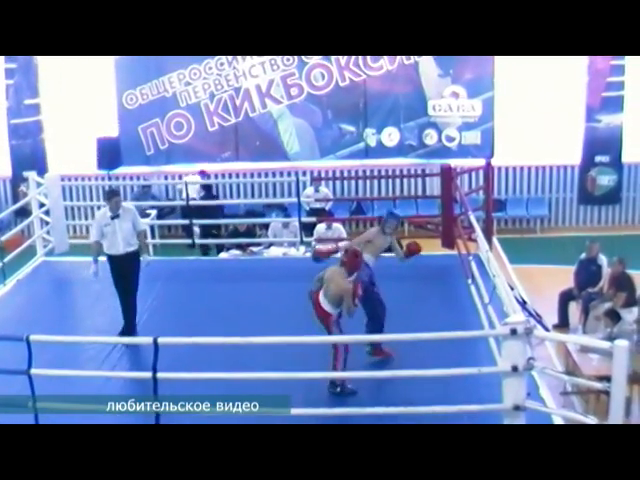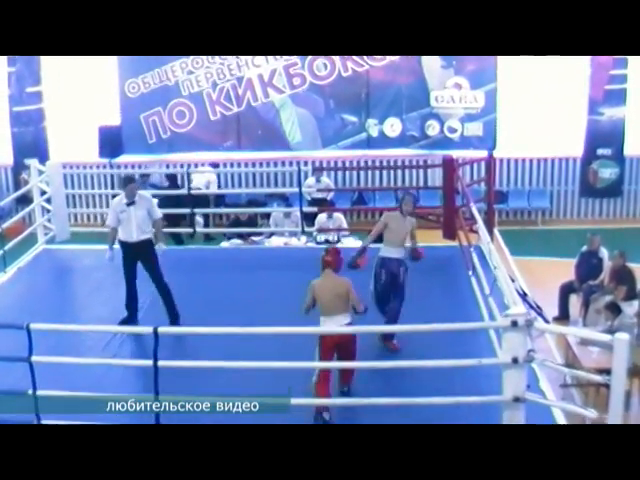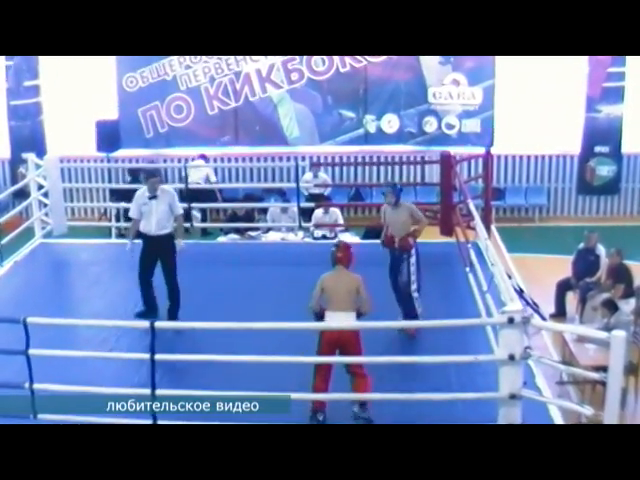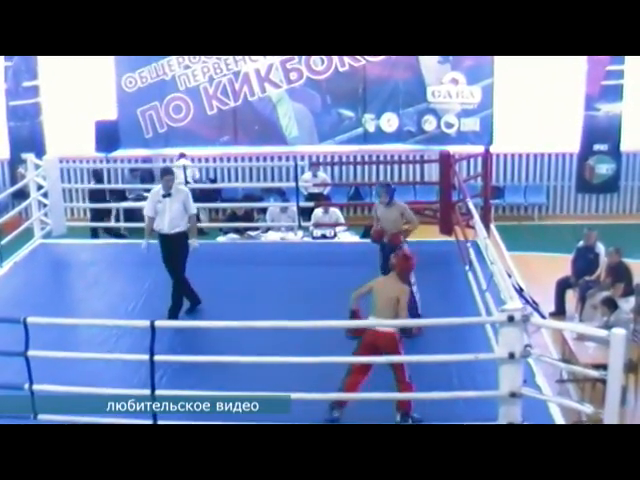
dt=0.4s
person 1, frame 1
left shoulder: (331, 270)
right shoulder: (347, 286)
left elbow: (318, 278)
right elbow: (349, 312)
right wrist: (355, 297)
left hip: (320, 302)
right hip: (330, 314)
right knee: (341, 347)
right ankle: (337, 385)
person 1, frame 2
left shoulder: (315, 285)
right shoulder: (346, 283)
left elbow: (306, 309)
right elbow: (358, 308)
right wrist: (363, 308)
left hip: (327, 332)
left knee: (323, 372)
right knee: (348, 361)
left ankle: (323, 411)
right ankle: (345, 388)
person 1, frame 3
left shoulder: (324, 278)
right shoulder: (357, 279)
left elbow: (313, 306)
right elbow: (365, 309)
left hip: (329, 330)
right hip: (349, 331)
left knee: (322, 373)
right knee: (358, 372)
left ankle: (318, 412)
right ankle: (360, 409)
person 1, frame 4
left shoulder: (377, 281)
right shoulder: (403, 289)
left elbow: (354, 299)
right elbow: (402, 319)
left wrist: (355, 316)
left hip: (370, 334)
right hip: (388, 336)
left knee: (355, 372)
right knee: (402, 378)
left ankle: (336, 409)
right ankle: (405, 416)
person 2, frame 1
left shoulder: (391, 239)
right shoulder: (374, 233)
left elbow: (401, 256)
right elbow: (354, 243)
left wrist: (410, 251)
right wrist: (333, 249)
left hip: (368, 269)
right hip: (361, 266)
left knee: (378, 308)
left ankle: (375, 346)
person 2, frame 2
left shoulder: (412, 222)
right shoulder: (388, 217)
left elbow: (413, 238)
right elbow: (373, 235)
left wrist: (415, 248)
right wrist: (360, 252)
left hip: (400, 262)
right hip: (383, 258)
left knee: (397, 298)
right knee: (380, 296)
left ankle: (388, 337)
right ankle: (387, 326)
person 2, frame 3
left shoulder: (409, 207)
right shoulder: (385, 209)
left elbow: (423, 222)
left wrist: (413, 236)
right wrist: (385, 236)
left hip: (407, 250)
right hip: (394, 249)
left knee: (409, 285)
right knee: (396, 283)
left ankle: (416, 322)
right ankle: (408, 318)
person 2, frame 4
left shoulder: (401, 207)
right shoulder: (377, 207)
left elbow: (415, 223)
left wrist: (402, 235)
right wrist: (374, 230)
left hip: (398, 245)
right hip: (384, 244)
left knee: (407, 280)
left ankle: (415, 316)
person 3, frame 1
left shoulder: (130, 211)
right shoulder: (100, 217)
left elbow: (141, 232)
right elbow: (96, 241)
left wrist: (145, 252)
right wrist: (95, 263)
left hip: (132, 256)
right hip: (114, 259)
left knee: (131, 293)
right knee: (122, 294)
left ankle: (130, 327)
right ankle: (129, 325)
person 3, frame 2
left shoulder: (146, 199)
right shoulder: (116, 203)
left elbow: (157, 220)
right elbow: (113, 227)
left wrist: (160, 241)
right wrist: (110, 248)
left hip: (146, 244)
right hip: (127, 247)
left knee: (158, 280)
right knee: (129, 282)
left ankle: (173, 315)
right ankle: (131, 316)
person 3, frame 3
left shoulder: (169, 193)
right shoulder: (139, 196)
left elbow: (179, 216)
right elbow: (135, 219)
left wrist: (179, 238)
right wrist: (131, 240)
left hip: (166, 239)
right hip: (148, 240)
left knee: (170, 277)
right knee: (144, 275)
left ankle: (173, 312)
right ankle: (150, 308)
person 3, frame 4
left shoulder: (183, 192)
right shoulder: (154, 194)
left elbow: (192, 215)
right elbow: (150, 217)
left wrist: (193, 237)
right wrist: (146, 238)
left hip: (180, 237)
right hip: (164, 238)
left knee: (177, 274)
right knee: (175, 273)
left ankle: (174, 311)
right ankle: (194, 300)
